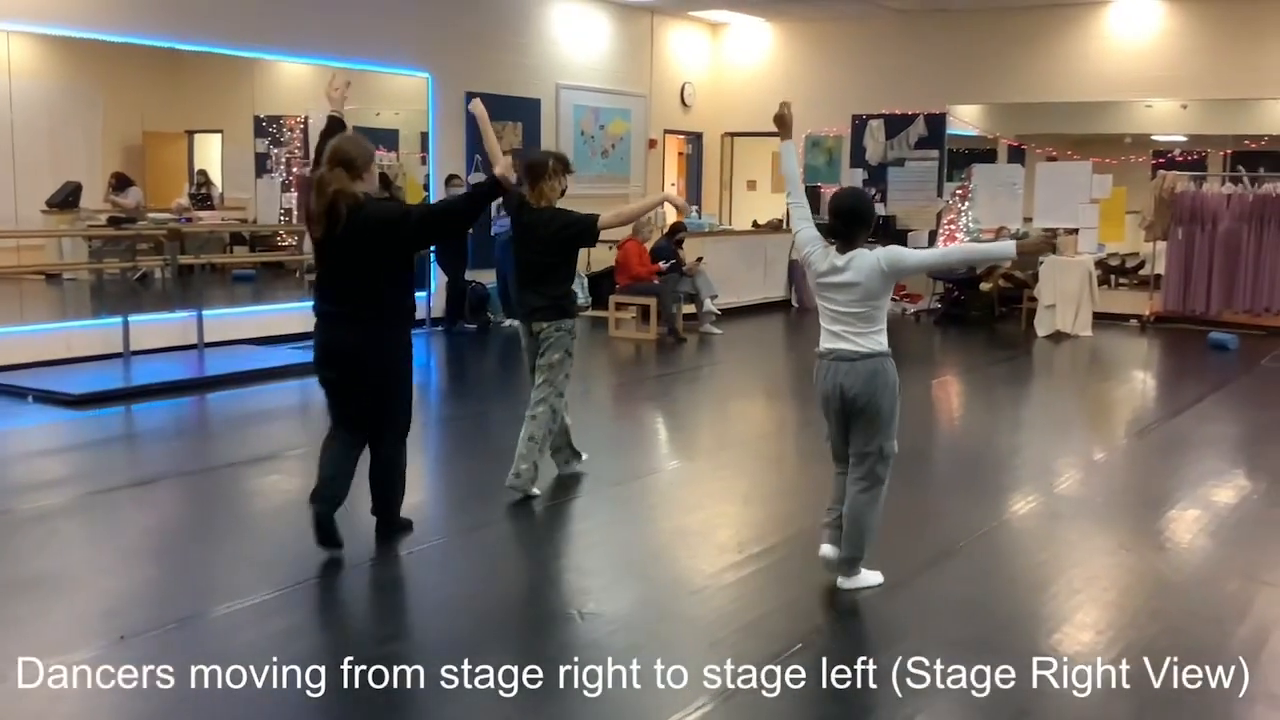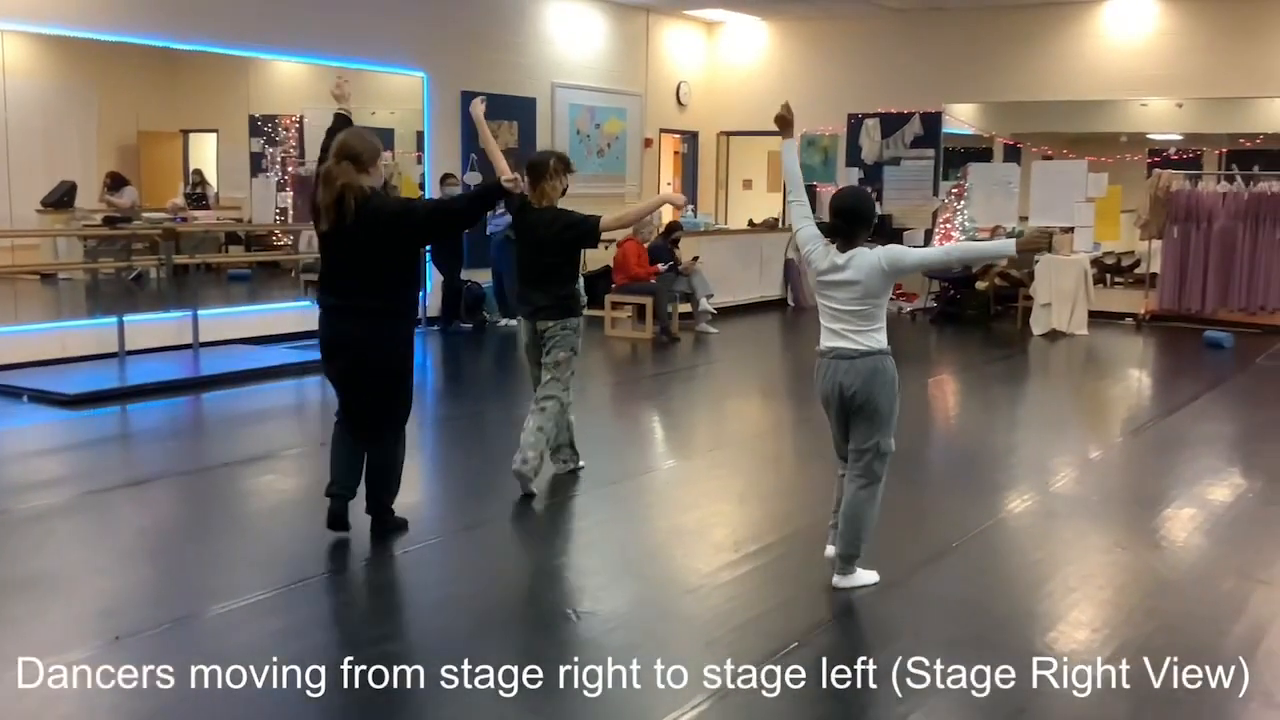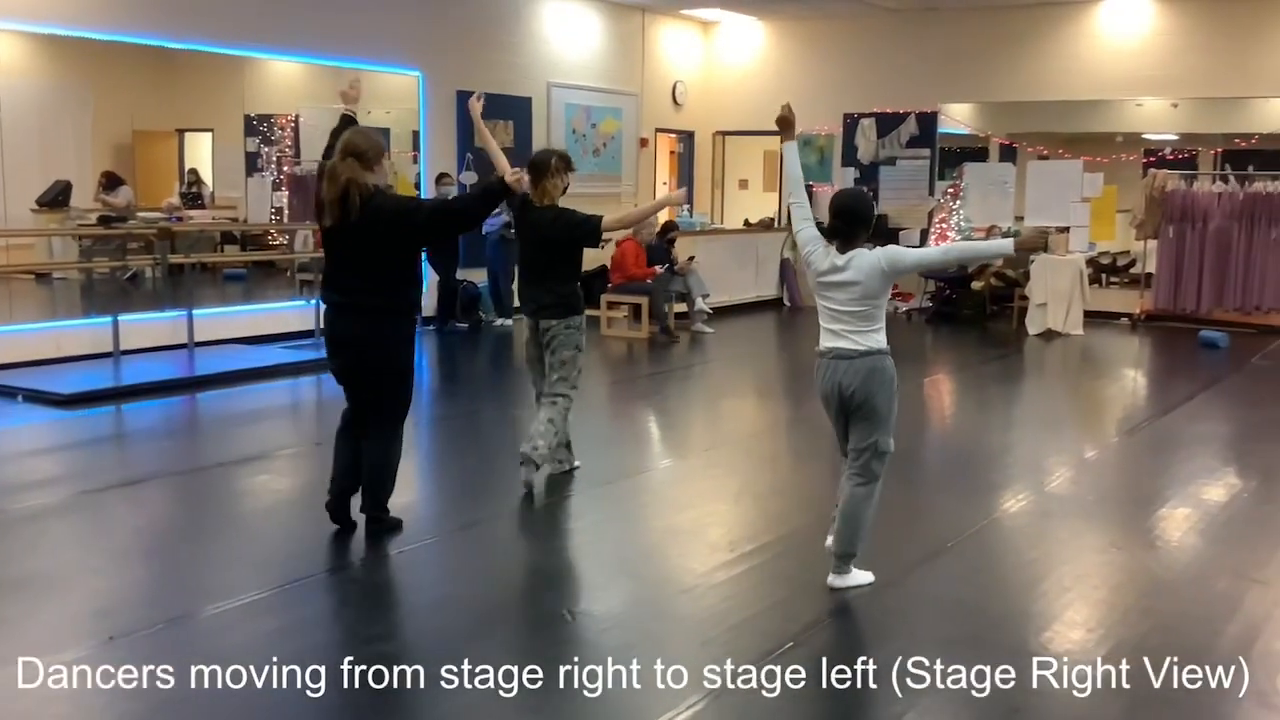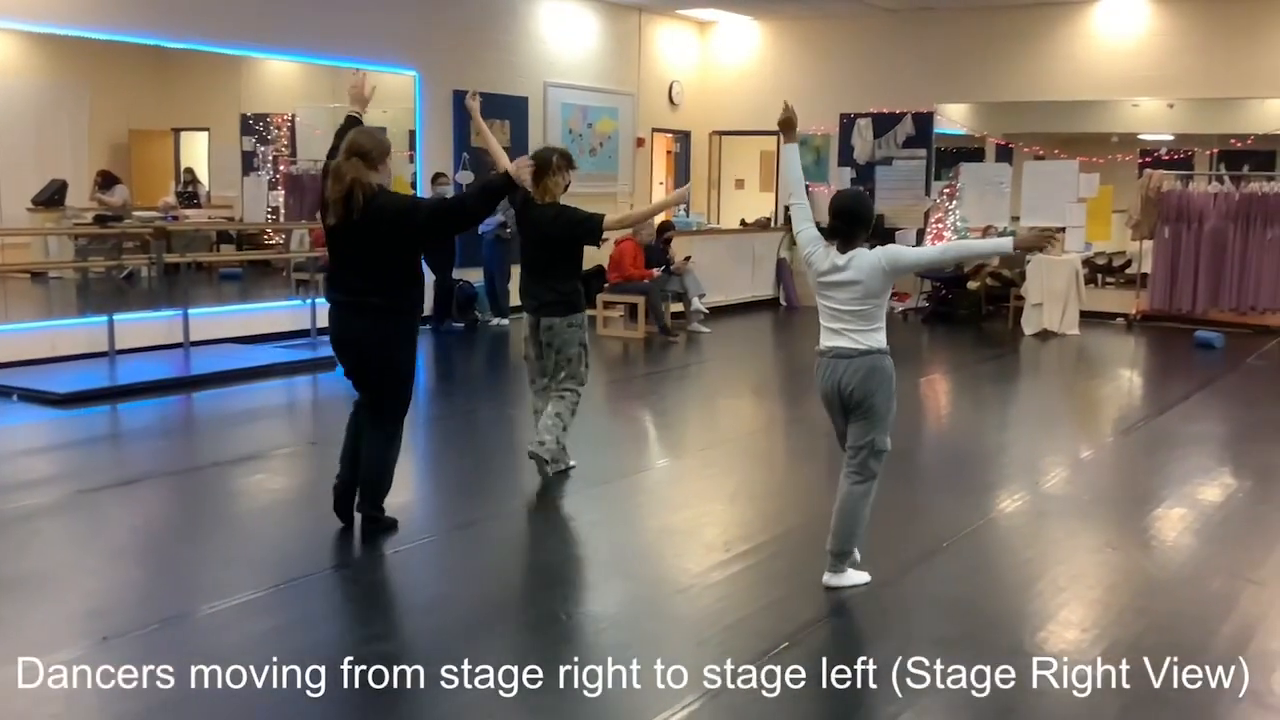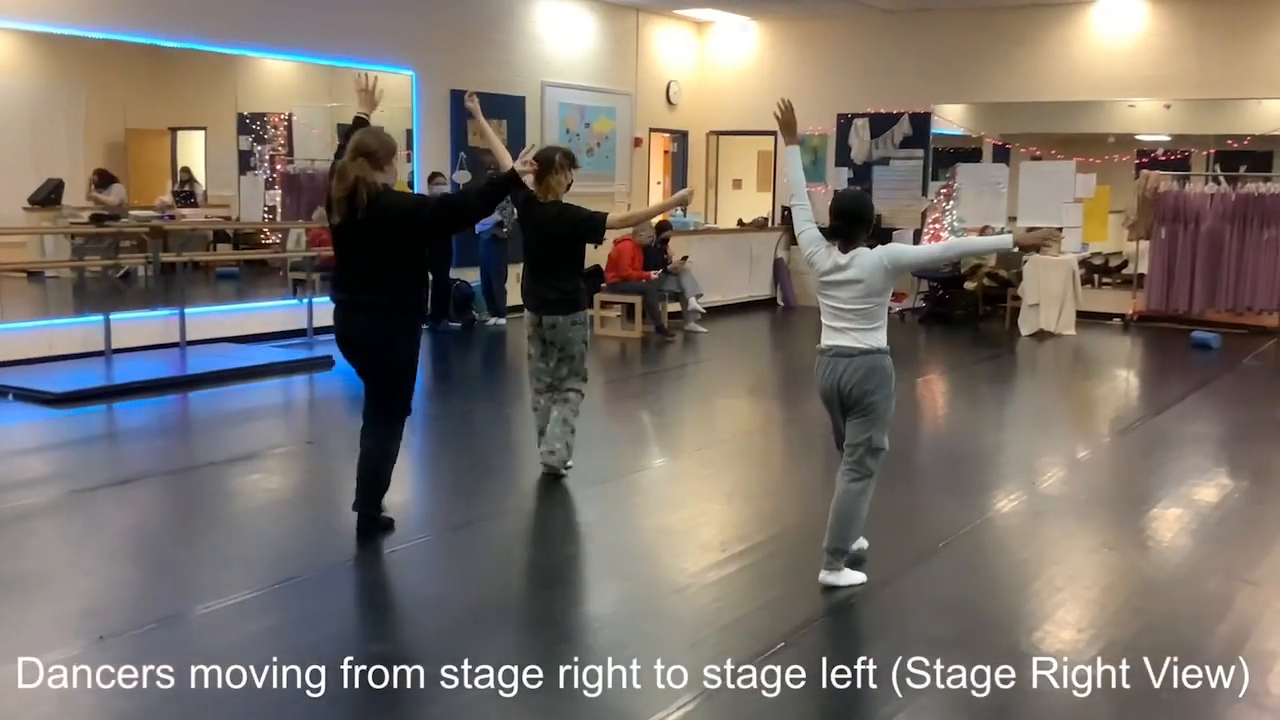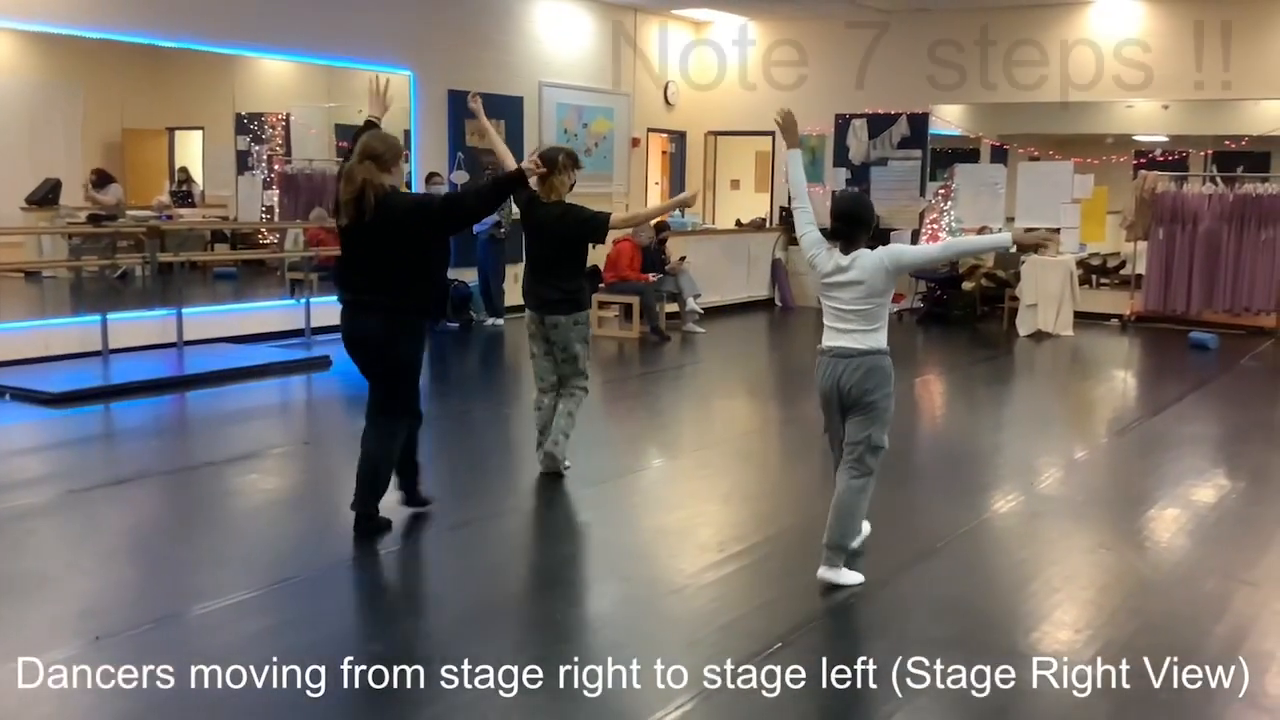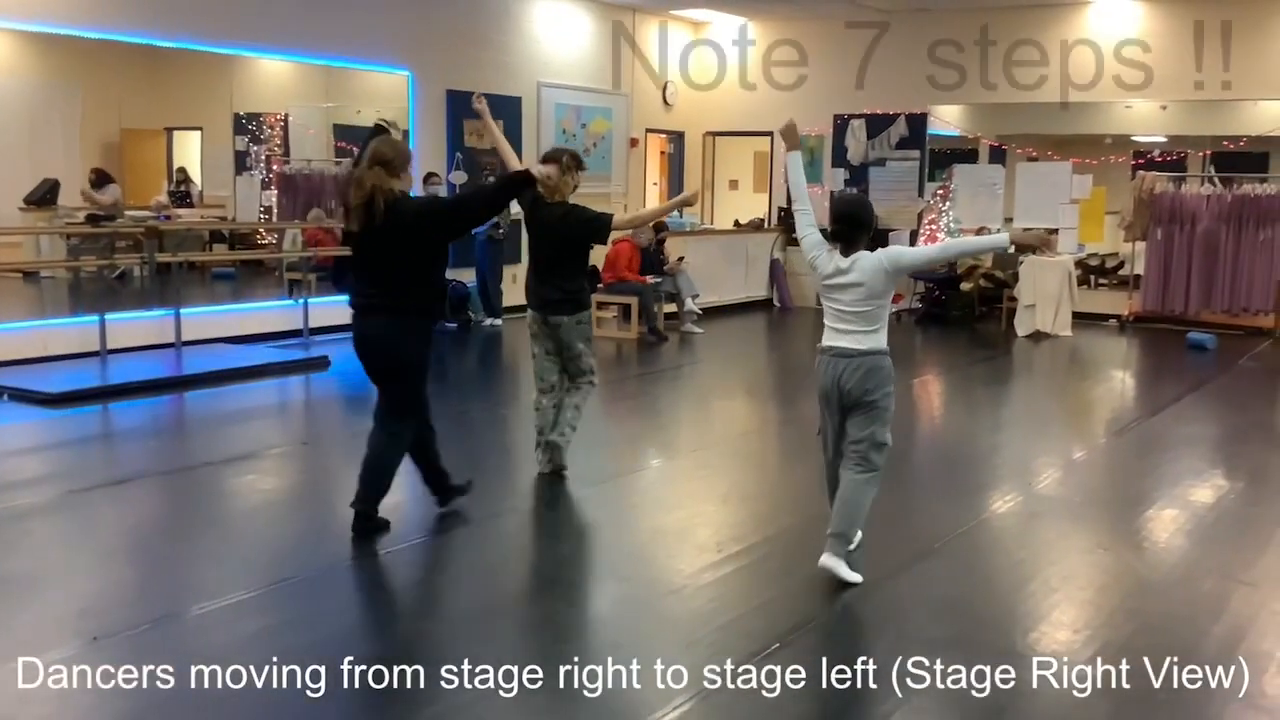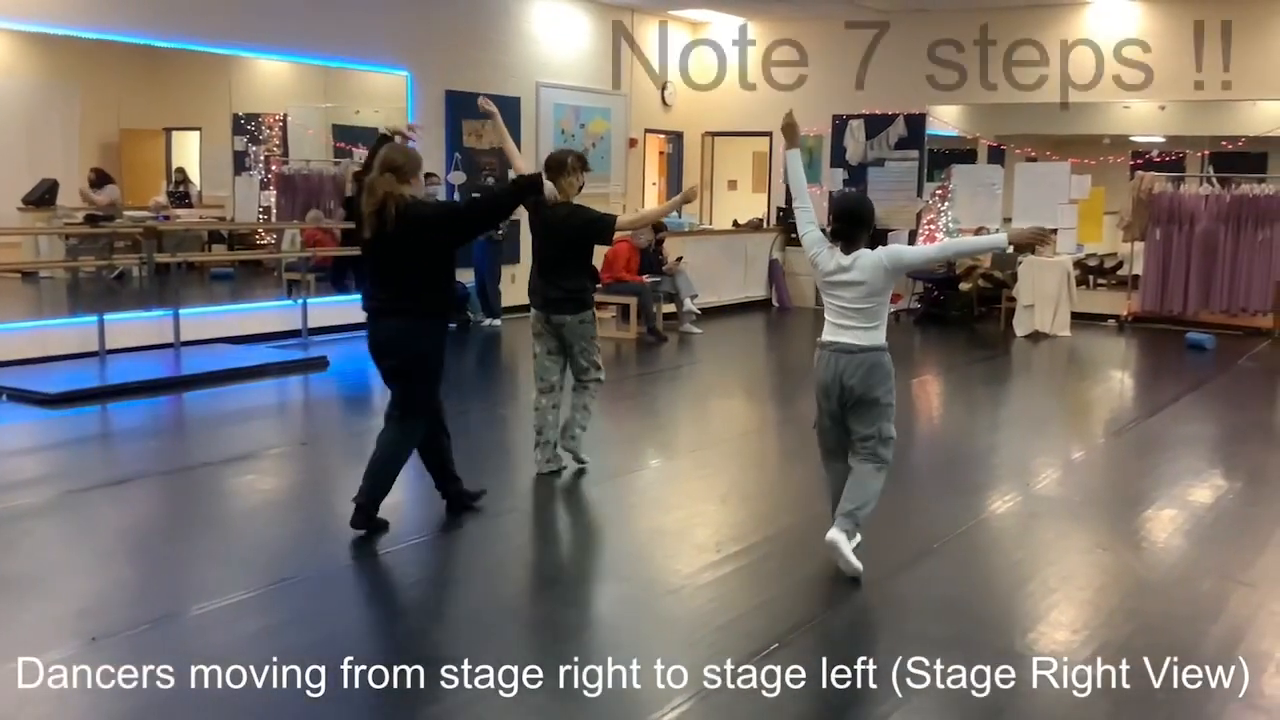
dt=0.1s
person 1, frame 1
left shoulder: (814, 256)
right shoulder: (883, 262)
left elbow: (796, 201)
right elbow: (950, 255)
left wrist: (786, 139)
right wrist: (1017, 249)
left hip: (829, 370)
right hip: (872, 372)
left knee: (844, 463)
right knee: (868, 472)
left ankle: (831, 538)
right ankle: (851, 569)
person 1, frame 2
left shoulder: (815, 254)
right shoulder: (884, 261)
left elbow: (797, 201)
right elbow: (952, 253)
left wrist: (788, 138)
right wrist: (1016, 246)
left hip: (829, 367)
right hip: (871, 370)
left knee: (849, 460)
right knee: (866, 469)
left ankle: (837, 537)
right ankle: (847, 567)
person 1, frame 3
left shoulder: (815, 255)
right shoulder: (883, 261)
left elbow: (798, 202)
right elbow: (950, 252)
left wrist: (789, 139)
right wrist: (1015, 245)
left hip: (829, 367)
right hip: (871, 369)
left knee: (852, 457)
right knee: (864, 468)
left ankle: (840, 533)
right ankle: (842, 567)
person 1, frame 4
left shoulder: (815, 256)
right shoulder: (883, 260)
left elbow: (797, 202)
right elbow: (950, 251)
left wrist: (790, 141)
right wrist: (1015, 244)
left hip: (828, 366)
right hip: (870, 368)
left knee: (854, 456)
right knee: (862, 466)
left ankle: (844, 540)
right ankle: (838, 566)
person 1, frame 5
left shoulder: (817, 255)
right shoulder: (885, 260)
left elbow: (798, 202)
right elbow: (951, 248)
left wrist: (791, 141)
right wrist: (1017, 240)
left hip: (828, 365)
right hip: (870, 367)
left knee: (851, 454)
right knee: (860, 465)
left ankle: (847, 535)
right ankle: (834, 564)
person 1, frame 6
left shoulder: (818, 257)
right shoulder: (886, 261)
left elbow: (800, 205)
right elbow: (949, 250)
left wrist: (793, 146)
right wrist: (1009, 241)
left hip: (830, 365)
right hip: (870, 368)
left knee: (844, 453)
right knee: (858, 463)
left ankle: (848, 531)
right ankle: (832, 561)
person 1, frame 7
left shoulder: (820, 259)
right shoulder: (886, 262)
left elbow: (802, 209)
right elbow: (953, 249)
left wrist: (793, 150)
right wrist: (1012, 239)
left hip: (829, 363)
right hip: (870, 369)
left knee: (836, 454)
right knee: (863, 461)
left ankle: (845, 531)
right ankle: (835, 549)
person 1, frame 8
left shoulder: (820, 257)
right shoulder: (886, 260)
left elbow: (801, 206)
right elbow: (950, 249)
left wrist: (792, 147)
right wrist: (1010, 239)
left hip: (828, 361)
right hip: (869, 365)
left knee: (835, 453)
right knee: (871, 455)
left ankle: (845, 529)
right ankle: (844, 528)
person 2, frame 1
left shoulder: (321, 211)
right shoulder: (387, 219)
left elbow: (324, 158)
right elbow: (450, 214)
left wrist: (334, 115)
right wrist: (494, 184)
left hip: (332, 338)
right hip: (382, 340)
left knee: (346, 426)
right knee: (389, 429)
left ankle: (325, 504)
right ankle: (387, 518)
person 2, frame 2
left shoulder: (326, 205)
right shoulder: (392, 213)
left elbow: (328, 156)
right elbow: (454, 213)
left wrist: (341, 113)
right wrist: (500, 187)
left hip: (337, 329)
right hip: (385, 332)
left knee: (351, 417)
right knee: (386, 422)
left ankle: (338, 497)
right ankle: (381, 514)
person 2, frame 3
left shoulder: (330, 200)
right shoulder: (395, 211)
left elbow: (333, 156)
right elbow: (456, 212)
left wrist: (348, 114)
right wrist: (503, 186)
left hip: (340, 326)
right hip: (385, 329)
left knee: (357, 411)
right knee: (385, 421)
left ankle: (340, 495)
right ankle: (375, 513)
person 2, frame 4
left shoulder: (335, 201)
right shoulder: (397, 211)
left elbow: (338, 155)
right elbow: (460, 211)
left wrist: (354, 114)
right wrist: (507, 180)
left hip: (345, 323)
right hip: (388, 327)
left knee: (368, 405)
right knee: (385, 416)
left ankle: (346, 489)
right ankle: (371, 512)
person 2, frame 5
left shoulder: (341, 199)
right shoulder: (401, 209)
left elbow: (345, 154)
right elbow: (462, 206)
left wrist: (362, 114)
right wrist: (510, 175)
left hip: (349, 321)
right hip: (391, 325)
left knee: (378, 404)
right knee: (387, 415)
left ankle: (366, 496)
right ankle: (369, 512)
person 2, frame 6
left shoulder: (349, 203)
right shoulder: (408, 209)
left elbow: (353, 154)
right elbow: (469, 205)
left wrist: (373, 119)
right wrist: (517, 176)
left hip: (358, 321)
right hip: (395, 325)
left knee: (401, 403)
right knee: (389, 411)
left ankle: (409, 487)
right ankle: (367, 511)
person 2, frame 7
left shoulder: (360, 208)
right shoulder: (417, 213)
left elbow: (366, 168)
right elbow: (472, 205)
left wrist: (382, 135)
right wrist: (526, 177)
left hip: (368, 325)
right hip: (402, 328)
left knee: (411, 408)
right knee: (395, 418)
left ankle: (441, 486)
right ankle: (365, 510)
person 2, frame 8
left shoulder: (374, 215)
right shoulder: (429, 216)
left elbow: (375, 174)
right elbow: (484, 208)
left wrist: (391, 139)
right wrist: (534, 183)
left hip: (383, 328)
right hip: (419, 330)
left knee: (426, 410)
right knee: (405, 420)
left ankle: (453, 491)
right ankle: (366, 508)
person 3, frame 1
left shoulder: (519, 210)
right shoulder: (563, 223)
left elbow: (498, 160)
right elbow: (618, 217)
left wrist: (482, 117)
right wrist: (663, 198)
left hip: (530, 316)
right hip: (557, 317)
left knee: (549, 387)
right knee: (546, 395)
left ankle: (566, 456)
right ankle: (522, 474)
person 3, frame 2
left shoulder: (520, 209)
right shoulder: (565, 223)
left elbow: (497, 158)
right elbow: (622, 220)
left wrist: (479, 117)
right wrist: (663, 198)
left hip: (532, 315)
right hip: (562, 317)
left knee: (551, 386)
right knee: (553, 393)
left ankle: (564, 455)
right ankle: (527, 461)
person 3, frame 3
left shoulder: (523, 209)
right shoulder: (568, 221)
left elbow: (503, 168)
right elbow: (621, 221)
right wrist: (666, 200)
left hip: (532, 315)
right hip: (563, 316)
left knee: (544, 389)
right knee: (558, 392)
left ankle: (559, 457)
right ankle: (535, 452)
person 3, frame 4
left shoulder: (523, 207)
right shoulder: (569, 219)
right elbow: (623, 221)
right wrist: (670, 201)
left hip: (534, 312)
right hip: (565, 314)
left knee: (542, 386)
right knee: (568, 387)
left ankle: (555, 455)
right ankle: (545, 444)
person 3, frame 5
left shoulder: (526, 206)
right shoulder: (572, 218)
right elbow: (625, 220)
right wrist: (672, 202)
left hip: (536, 311)
right hip: (568, 312)
left knee: (543, 387)
right knee: (571, 385)
left ankle: (553, 455)
right ankle: (554, 450)
person 3, frame 6
left shoulder: (528, 205)
right shoulder: (575, 217)
left elbow: (507, 162)
right elbow: (629, 219)
left wrist: (482, 118)
right wrist: (675, 204)
left hip: (537, 310)
right hip: (570, 312)
left knee: (545, 384)
right knee: (575, 382)
left ankle: (547, 455)
right ankle: (554, 445)
person 3, frame 7
left shoulder: (532, 206)
right shoulder: (577, 218)
left elbow: (511, 162)
right elbow: (631, 221)
left wrist: (487, 118)
right wrist: (676, 203)
left hip: (539, 311)
right hip: (572, 312)
left knee: (546, 384)
right knee: (581, 378)
left ankle: (546, 456)
right ankle: (559, 437)
person 3, frame 8
left shoulder: (537, 207)
right shoulder: (582, 218)
left elbow: (516, 162)
right elbow: (635, 221)
left wrist: (496, 118)
right wrist: (678, 202)
left hip: (542, 310)
right hip: (576, 311)
left knee: (546, 383)
right knee: (589, 375)
left ankle: (546, 456)
right ankle: (573, 436)
